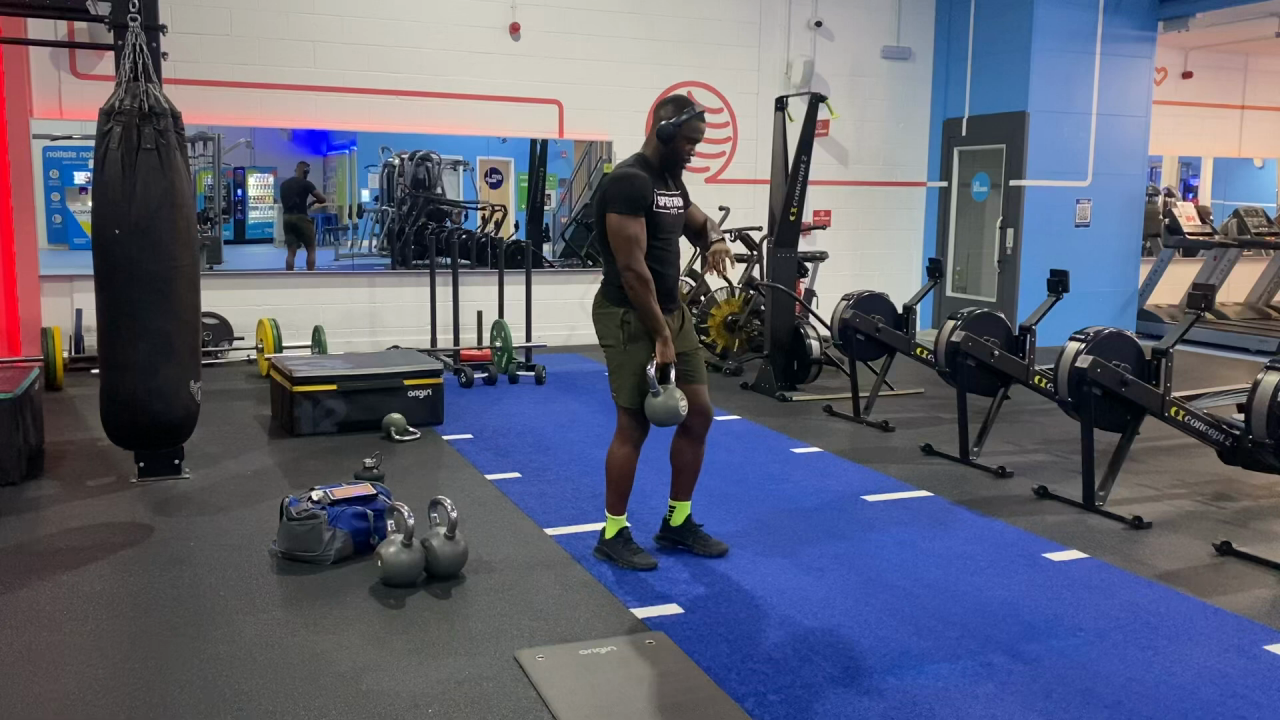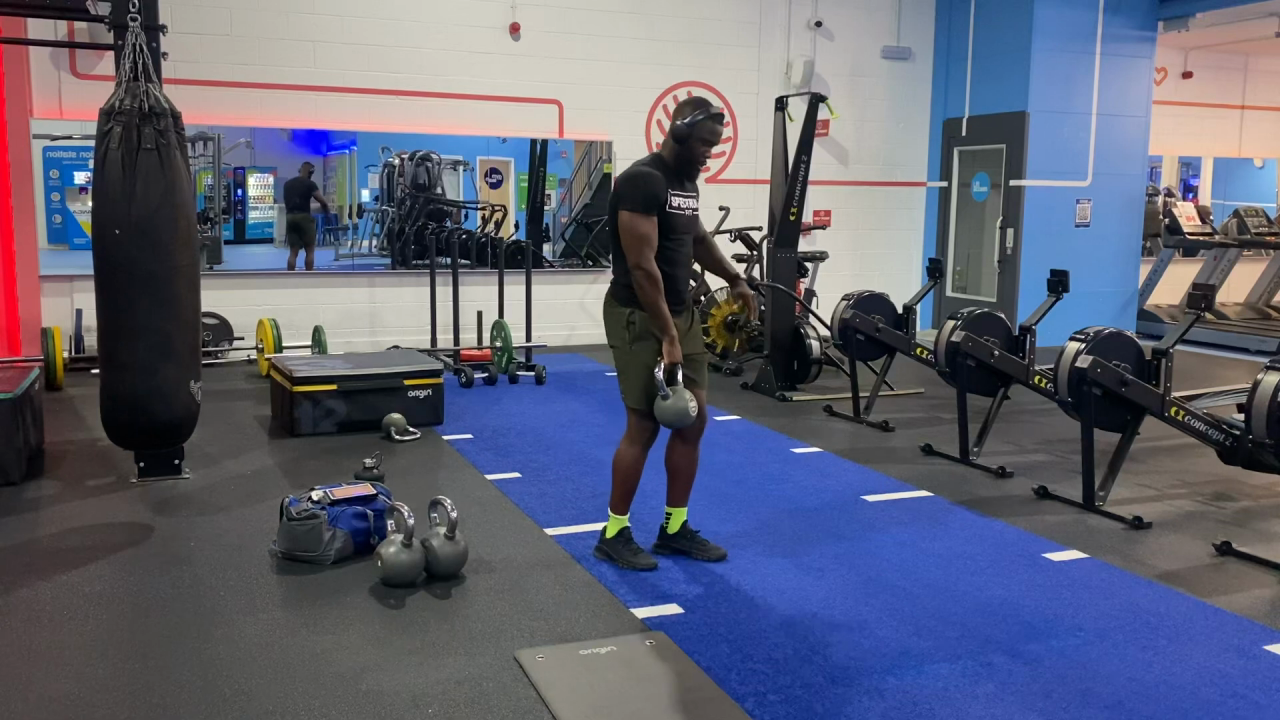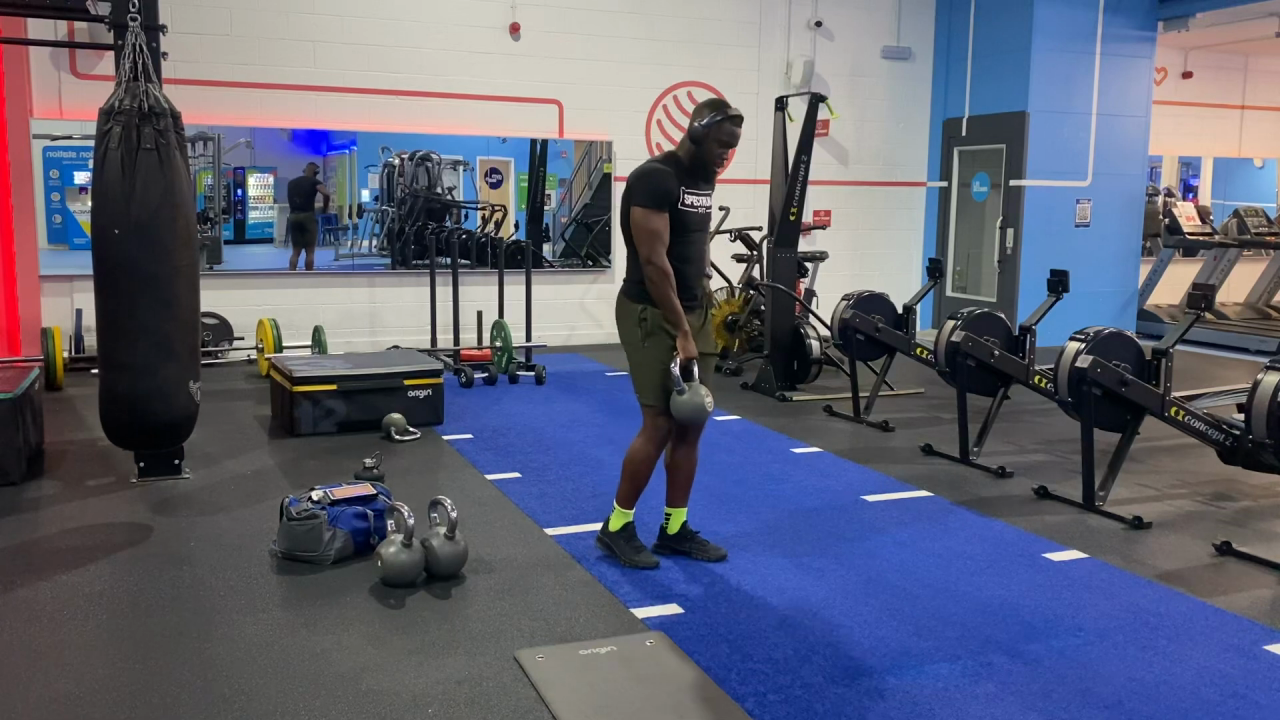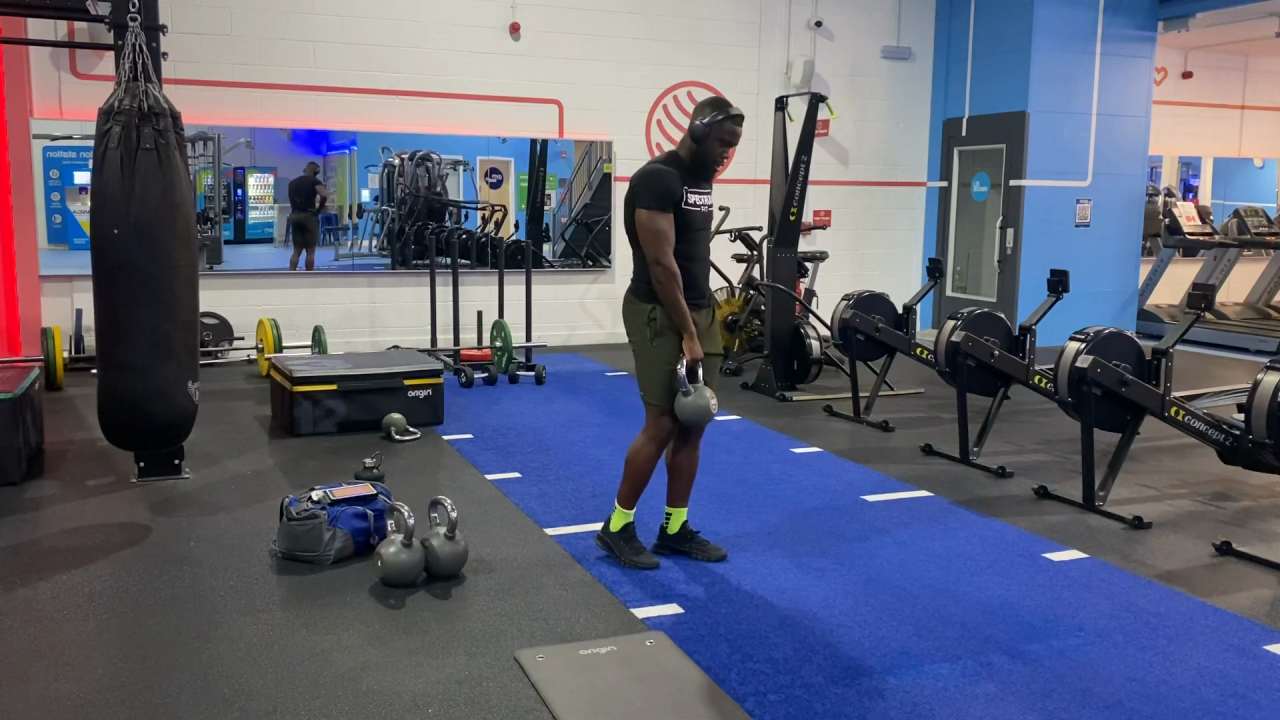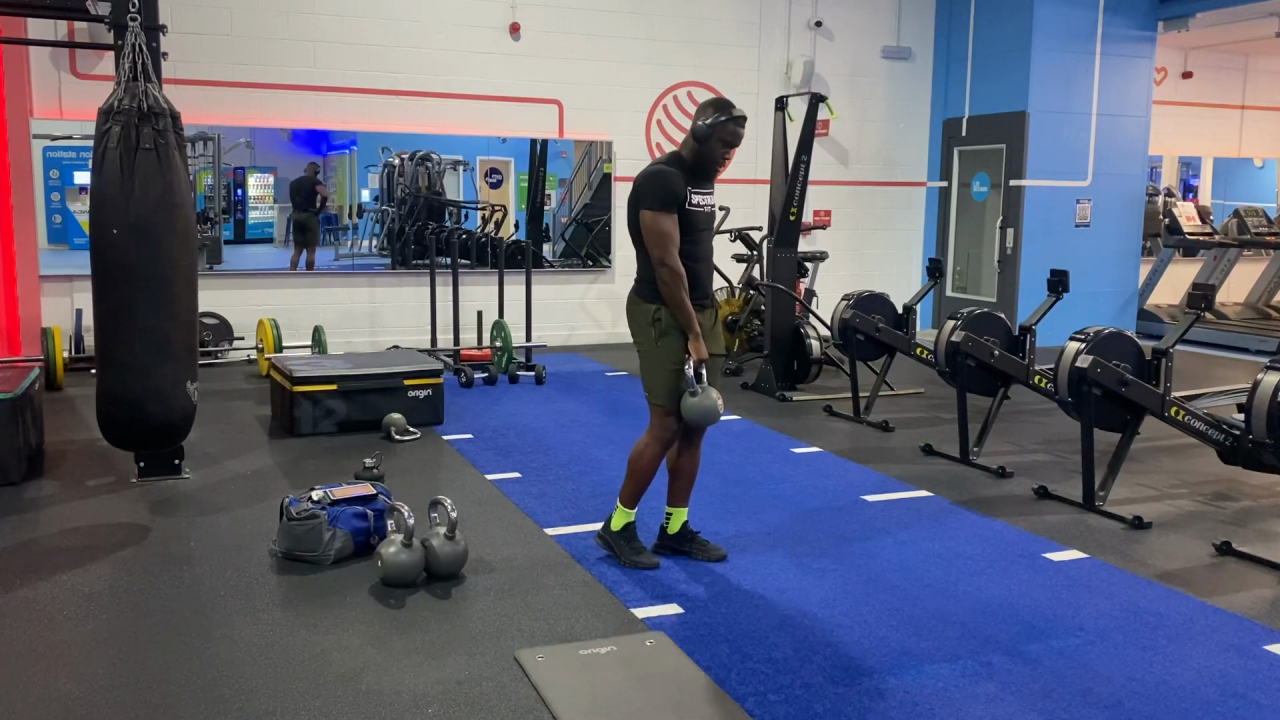
dt=0.3s
person 1, frame 1
left shoulder: (672, 180)
right shoulder: (627, 182)
left elbow: (697, 221)
right elbow: (632, 268)
left wrist: (715, 240)
right wrist: (660, 338)
left hip: (673, 311)
right hip: (630, 318)
left knee: (698, 414)
right knee: (634, 427)
left ankle: (679, 522)
right ankle: (613, 533)
person 1, frame 2
left shoulder: (686, 181)
right shoulder: (641, 181)
right elbow: (641, 267)
left wrist: (735, 278)
right wrist: (666, 337)
left hip: (682, 312)
right hip: (639, 318)
left knee: (694, 420)
right knee: (643, 427)
left ankle: (674, 528)
right ankle: (615, 532)
person 1, frame 3
left shoulder: (704, 179)
right shoulder: (654, 178)
right elbow: (653, 262)
left wrist: (699, 308)
right wrist: (680, 333)
left hip: (695, 311)
right hip: (651, 314)
left knee: (691, 422)
right knee: (660, 425)
left ankle: (675, 529)
right ankle: (618, 526)
person 1, frame 4
left shoulder: (702, 178)
right shoulder: (657, 179)
right elbow: (661, 264)
right wrist: (686, 334)
left hip: (700, 310)
right hip: (659, 315)
left knee: (692, 424)
right knee: (662, 425)
left ankle: (675, 528)
right ankle: (618, 526)
person 1, frame 5
left shoulder: (704, 179)
right shoulder: (661, 180)
right elbow: (665, 264)
right wrist: (692, 335)
left hip: (702, 310)
right hip: (663, 315)
left knee: (695, 425)
right knee: (666, 425)
left ankle: (675, 529)
right ankle: (618, 526)
